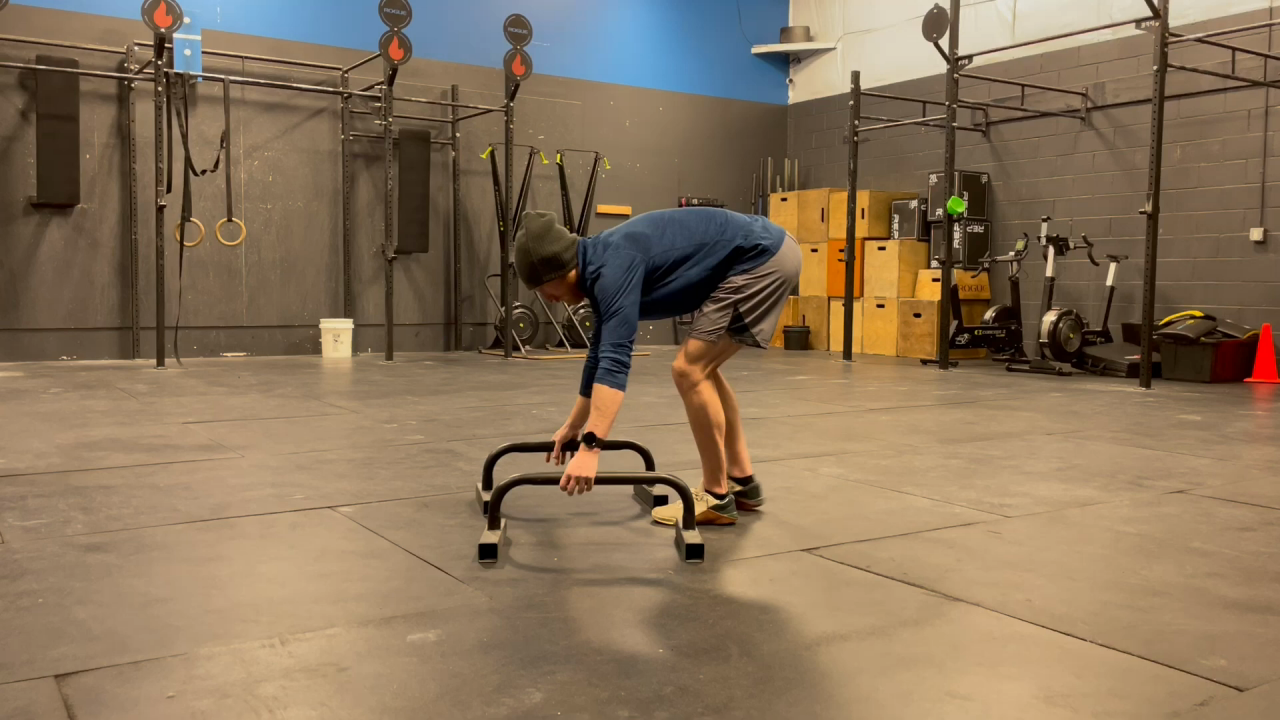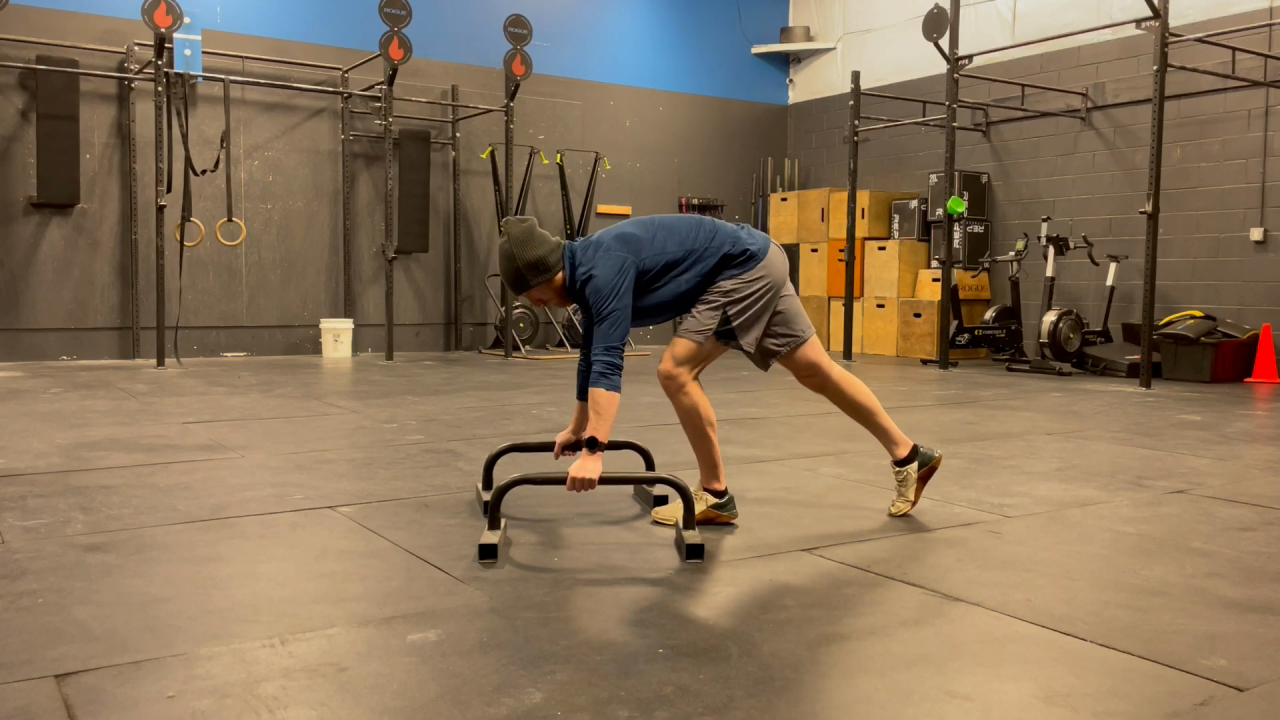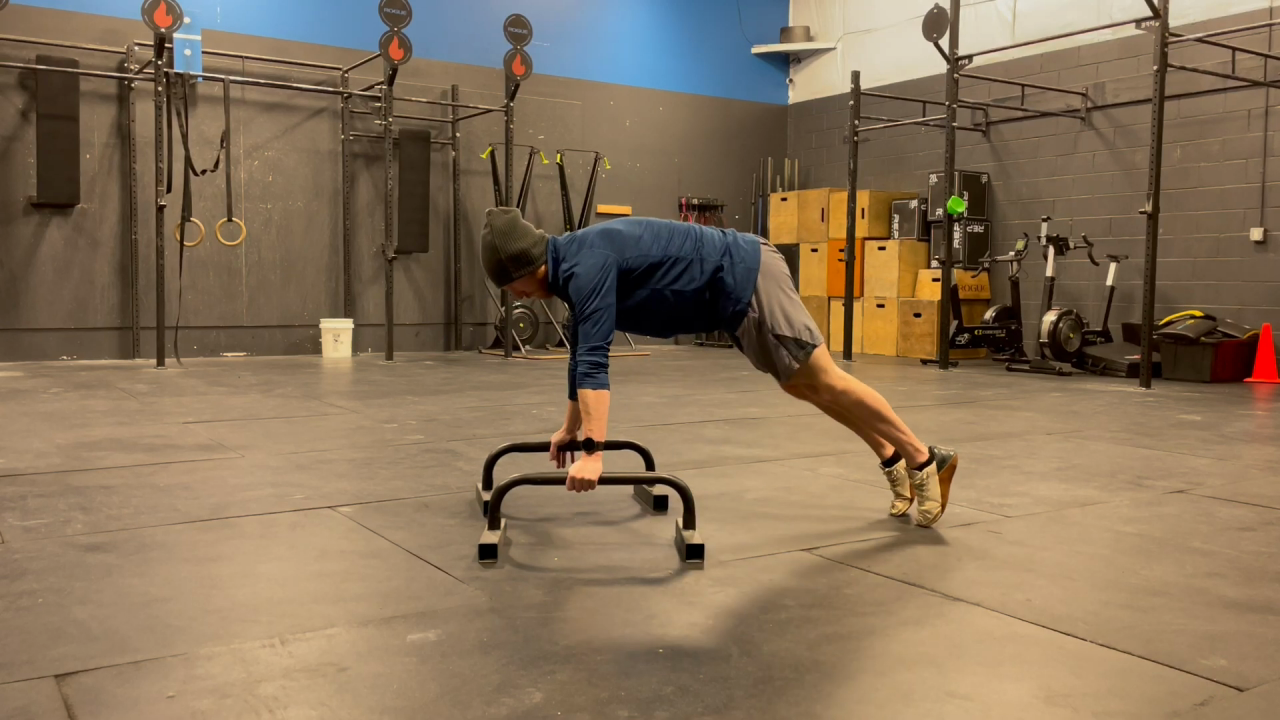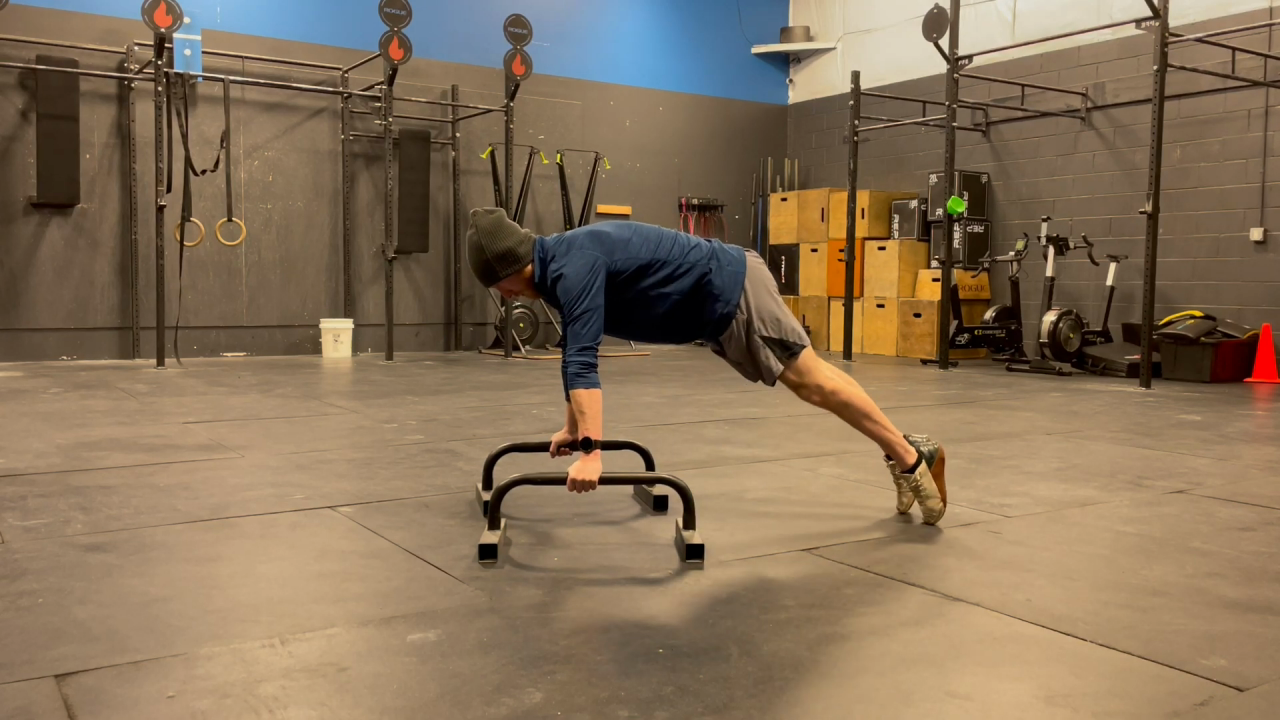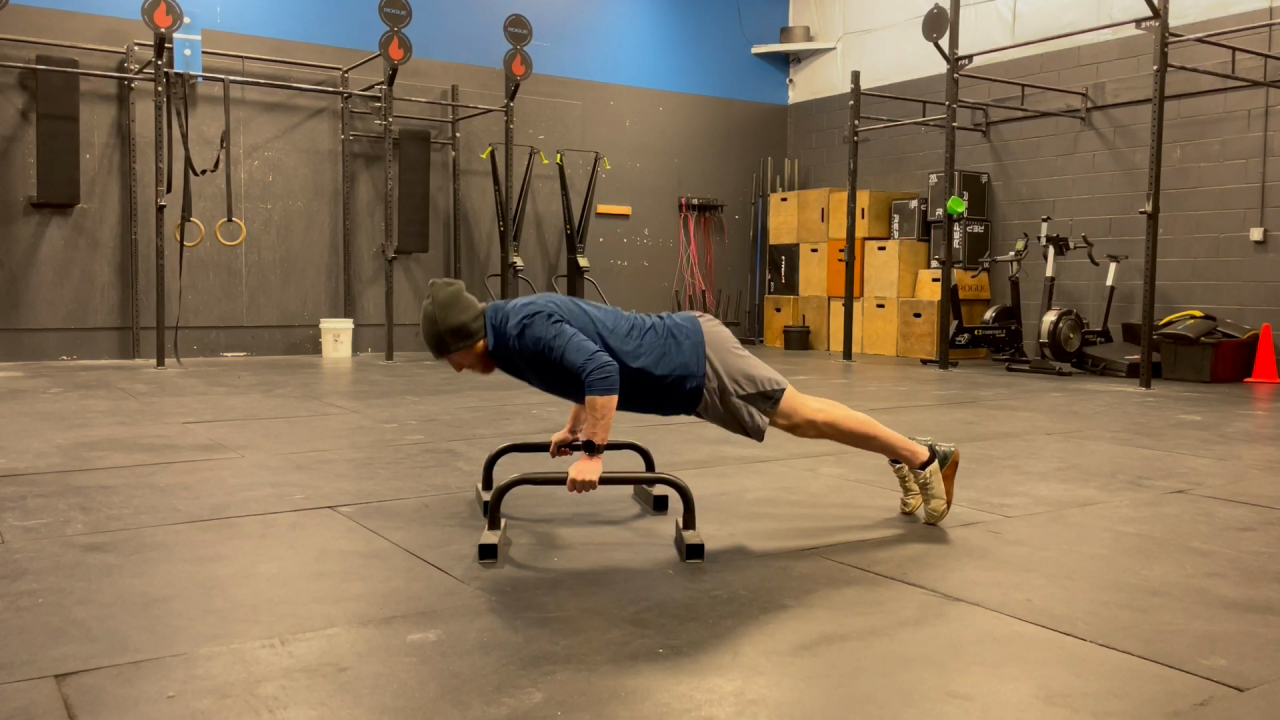
dt=1s
person 1, frame 1
left shoulder: (615, 268)
right shoulder: (598, 265)
left elbow: (615, 359)
right elbow: (602, 350)
left wrist: (590, 449)
right wrist: (575, 423)
left hip: (762, 257)
right hip: (766, 254)
left knee: (690, 370)
right knee: (702, 369)
left ankle: (716, 497)
right ankle: (742, 480)
person 1, frame 2
left shoulder: (603, 270)
right shoulder: (587, 271)
left elbow: (608, 362)
right elbow: (592, 354)
left wrist: (594, 451)
right wrist: (578, 428)
left hip: (746, 264)
right hip: (755, 266)
left knee: (675, 371)
right knee: (816, 371)
left ankle: (715, 493)
right ankle: (908, 457)
person 1, frame 3
left shoulder: (586, 267)
right shoulder: (576, 265)
left elbow: (594, 360)
right elbow: (583, 351)
left wrist: (593, 453)
right wrist: (571, 427)
left hip: (745, 281)
right hip: (740, 282)
left knee: (823, 381)
right knee: (801, 384)
left ankle: (924, 460)
right ankle: (893, 458)
person 1, frame 4
left shoulder: (572, 267)
right shoulder: (560, 265)
left elbow: (583, 360)
right elbow: (577, 354)
left wrist: (590, 452)
right wrist: (573, 427)
left hip: (730, 290)
right hip: (721, 301)
left knee: (813, 382)
right knee: (810, 375)
left ankle: (913, 459)
right ankle: (900, 447)
person 1, frame 5
left shoulder: (524, 331)
right shoulder: (517, 326)
left elbow: (601, 371)
left wrist: (592, 455)
right wrist: (575, 427)
left hip: (697, 361)
right hip: (686, 356)
left knee: (806, 417)
right knee: (800, 414)
left ankle: (925, 456)
right ankle: (906, 456)
